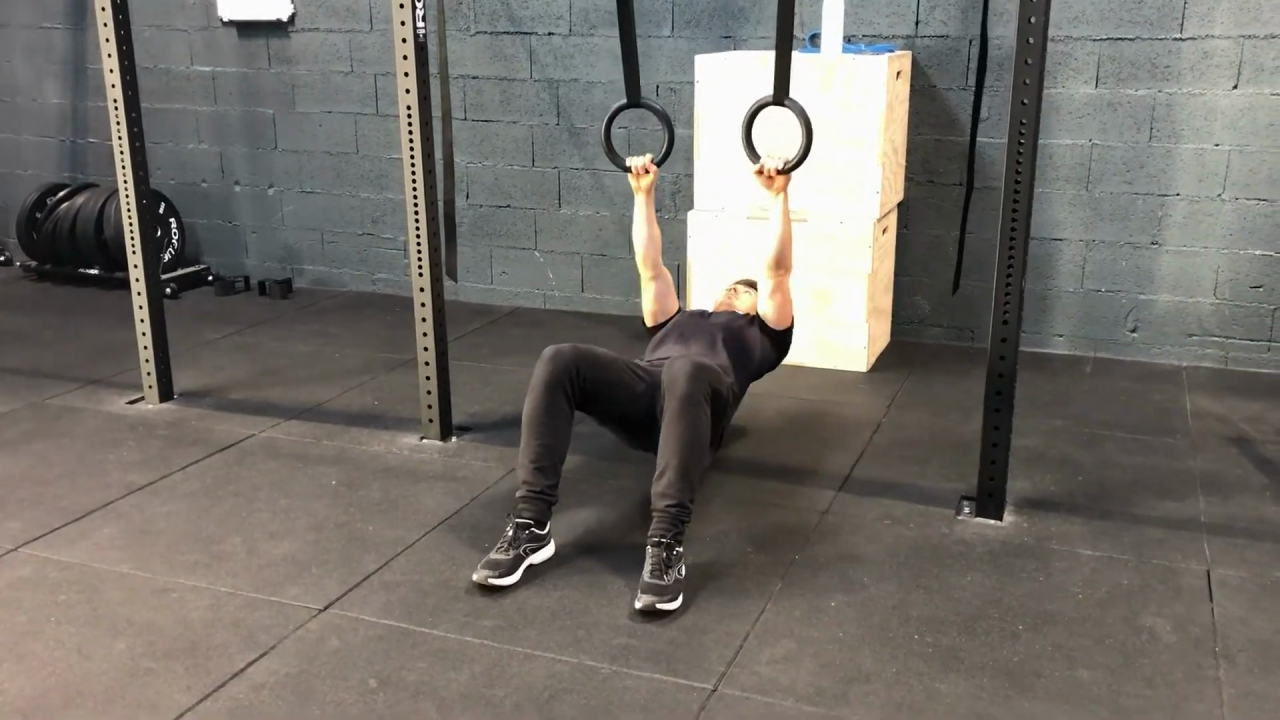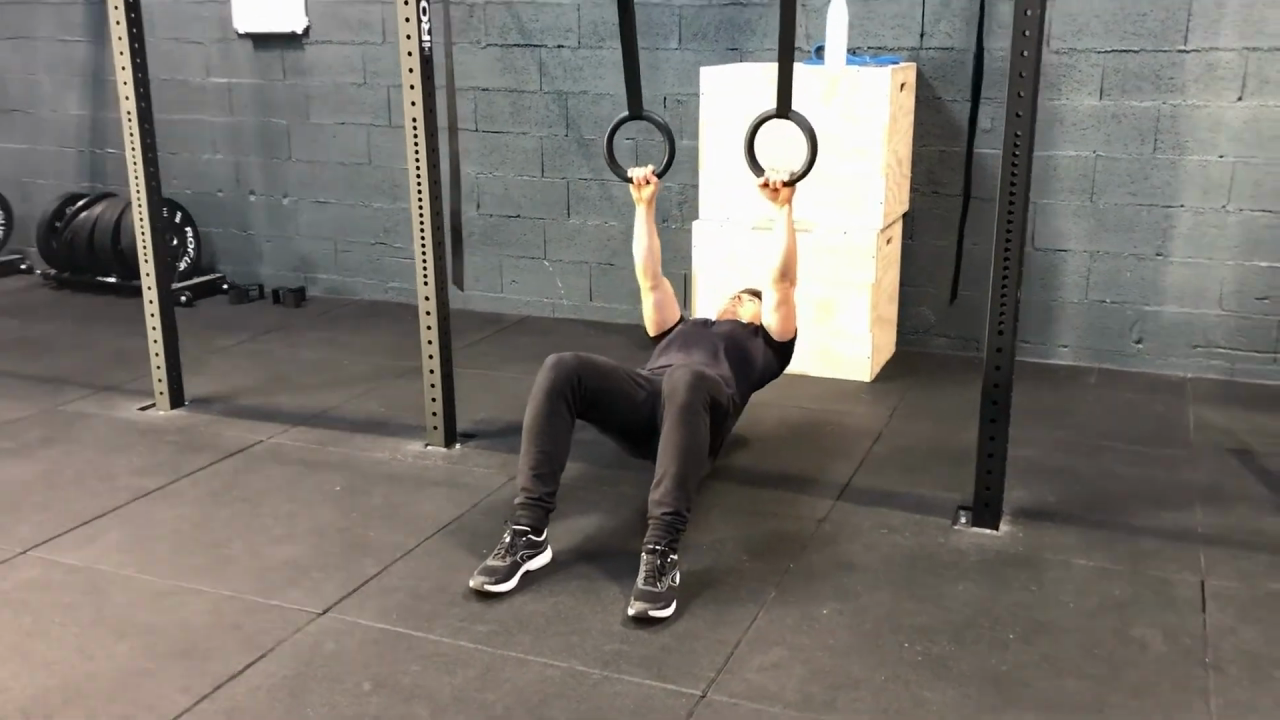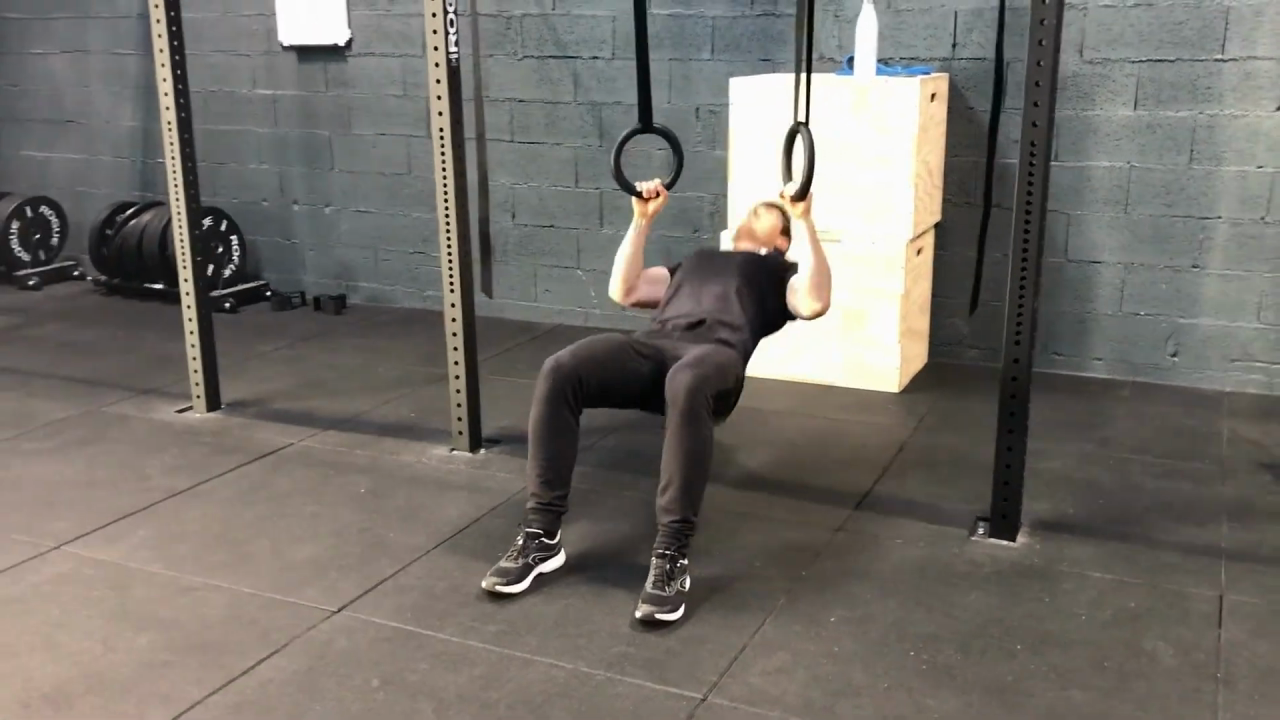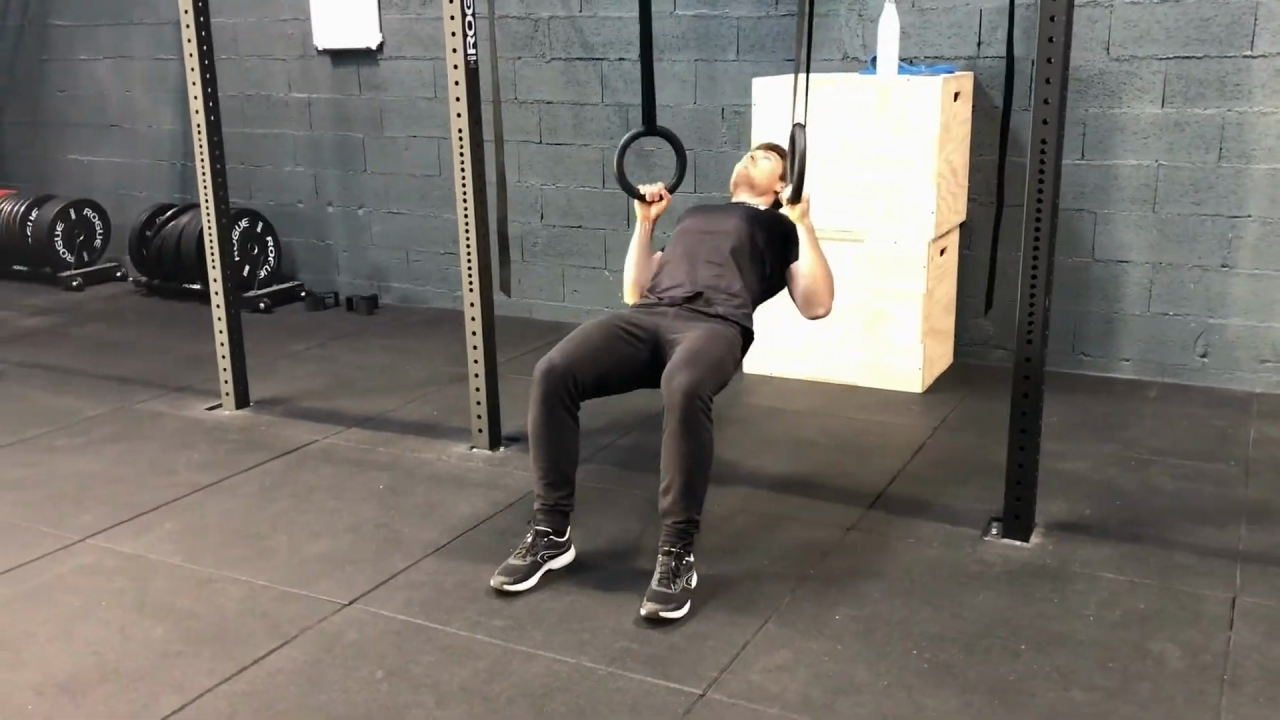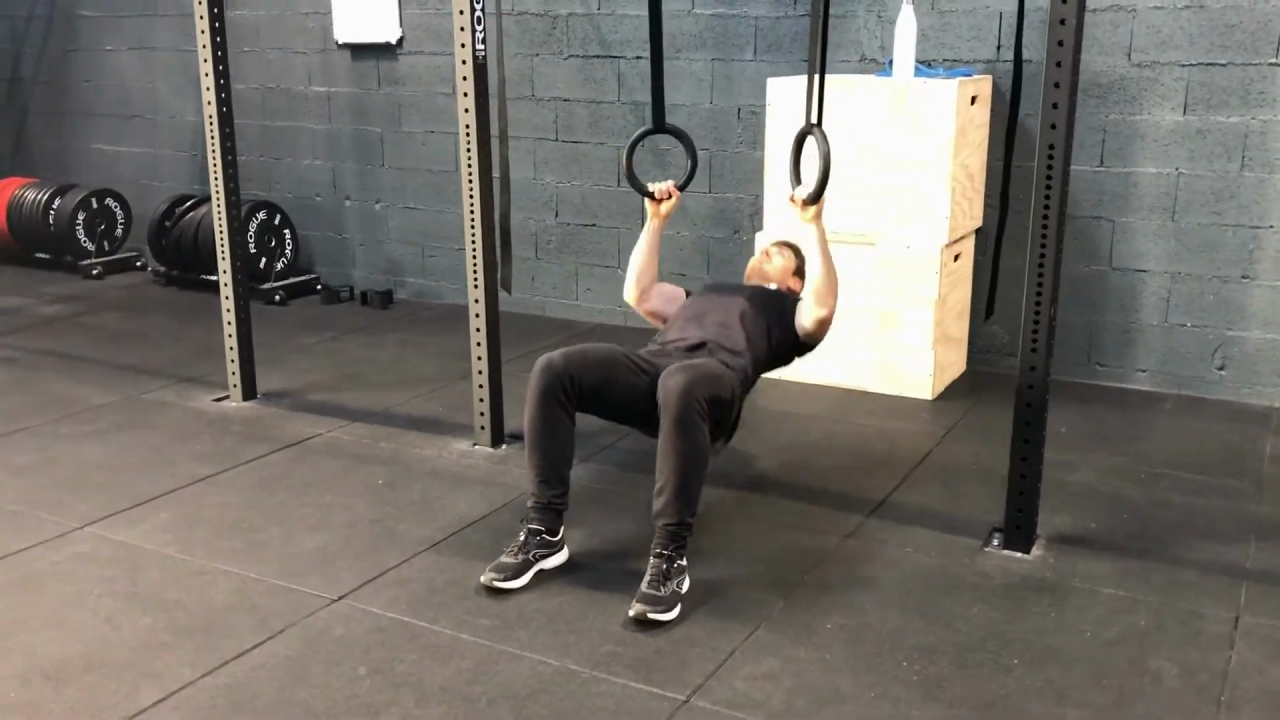
dt=0.4s
person 1, frame 1
left shoulder: (761, 335)
right shoulder: (678, 320)
left elbow: (776, 272)
right elbow: (650, 268)
left wrist: (778, 195)
right wrist: (644, 193)
left hip: (700, 392)
right hip: (641, 390)
left knee: (685, 373)
right knee: (558, 362)
left ankle: (665, 544)
right ankle: (531, 524)
person 1, frame 2
left shoulder: (765, 344)
right shoulder: (682, 329)
left elbow: (782, 285)
right elbow: (651, 279)
left wrist: (783, 208)
right wrist: (645, 203)
left hip: (702, 402)
right hip: (643, 397)
left knee: (685, 382)
right knee: (560, 370)
left ankle: (661, 552)
right ankle: (528, 531)
person 1, frame 3
left shoulder: (779, 273)
right shoulder: (698, 262)
left elbow: (814, 303)
right elbow: (623, 290)
left wrist: (802, 221)
right wrist: (643, 218)
left hip: (716, 352)
right hip: (655, 344)
left knee: (688, 386)
right knee: (559, 372)
left ankle: (671, 556)
right ankle: (541, 533)
person 1, frame 4
left shoulder: (779, 229)
right shoulder: (694, 216)
left elbow: (816, 306)
right elbow: (635, 294)
left wrist: (802, 221)
right wrist: (645, 223)
left hip: (715, 324)
right hip: (650, 316)
left knee: (684, 389)
right knee: (552, 374)
left ankle: (677, 553)
right ankle: (551, 532)
person 1, frame 5
left shoulder: (787, 311)
right shoulder: (711, 293)
left elbow: (820, 310)
right elbow: (638, 294)
left wrist: (811, 226)
right wrist: (655, 220)
left hip: (716, 375)
right hip: (653, 364)
left knee: (681, 389)
right knee: (552, 371)
left ankle: (669, 558)
right ankle: (543, 532)
